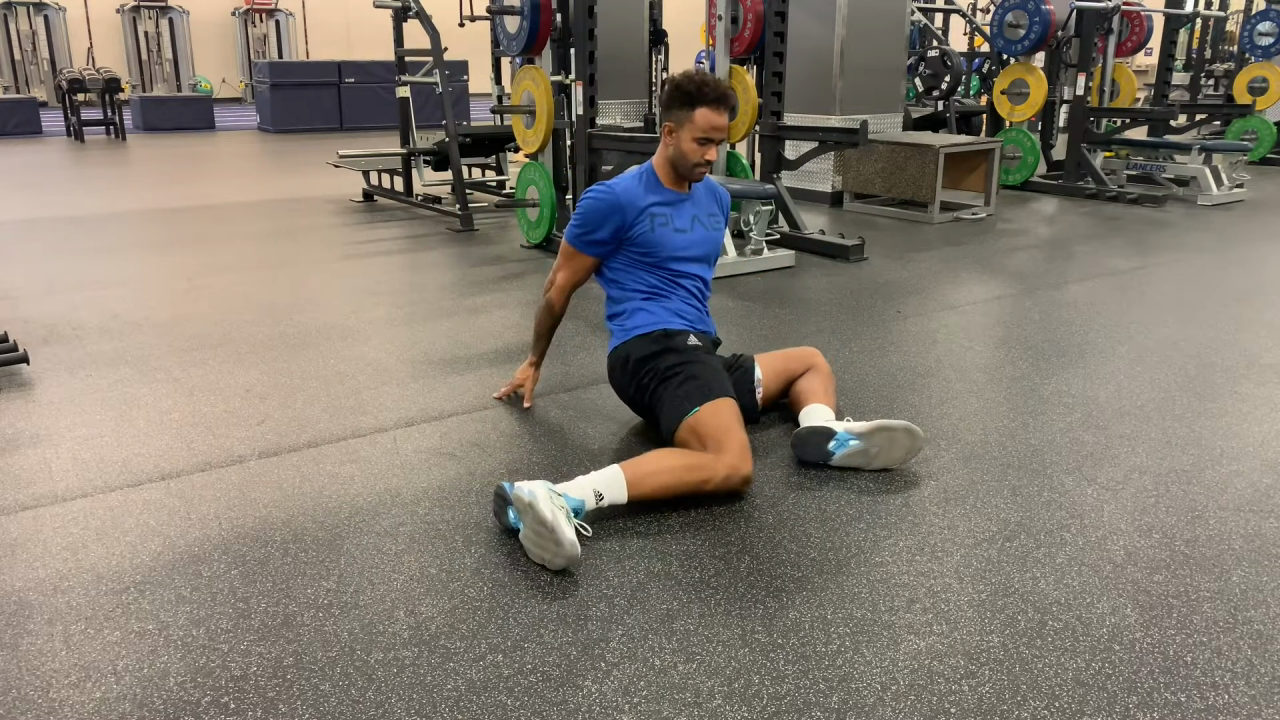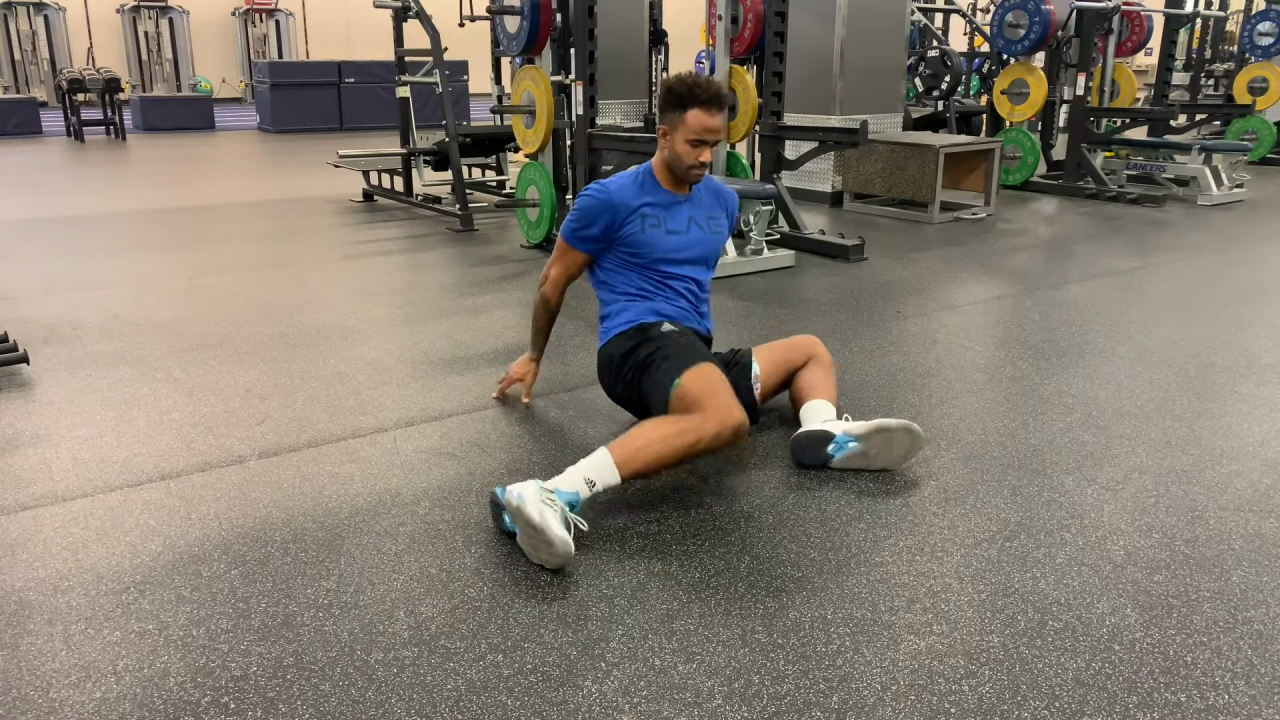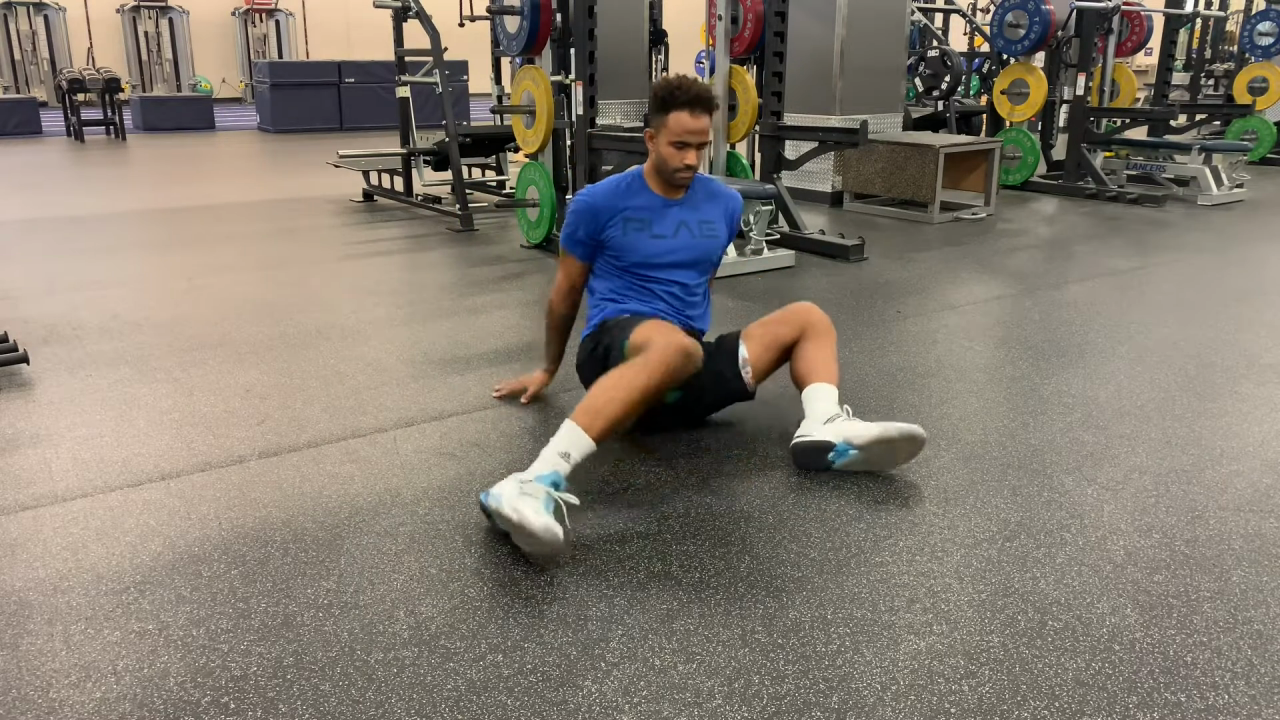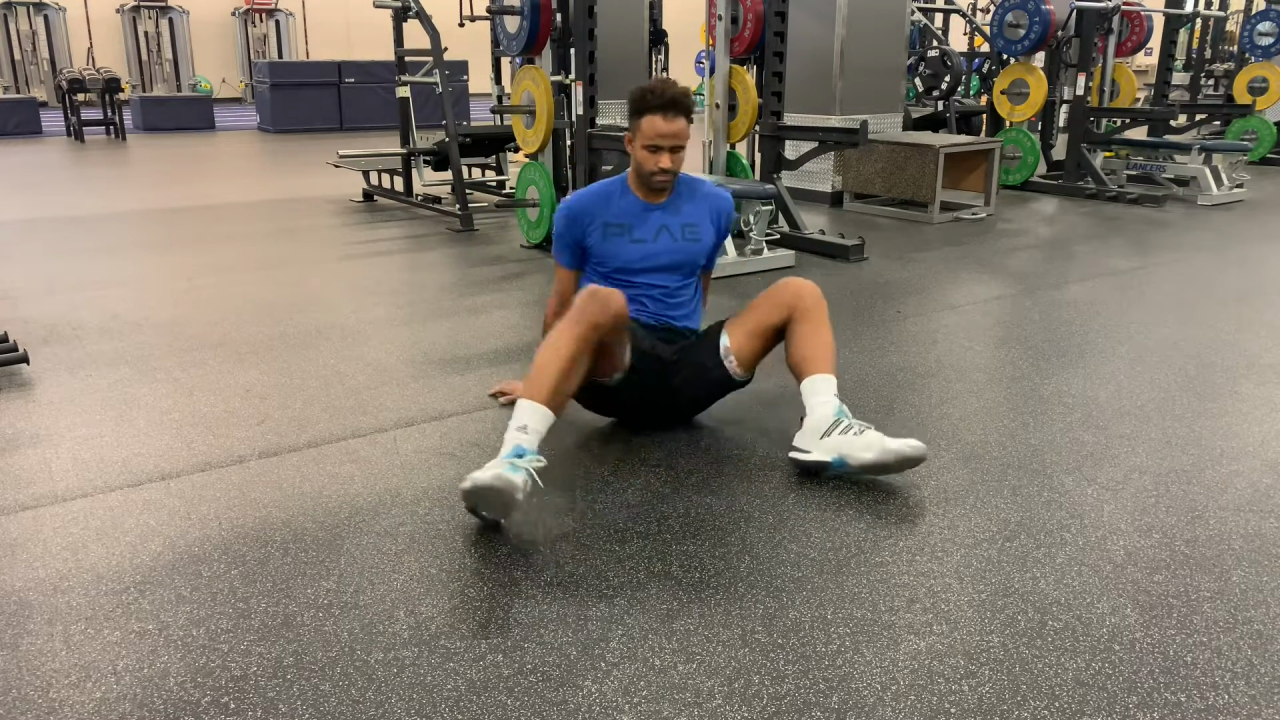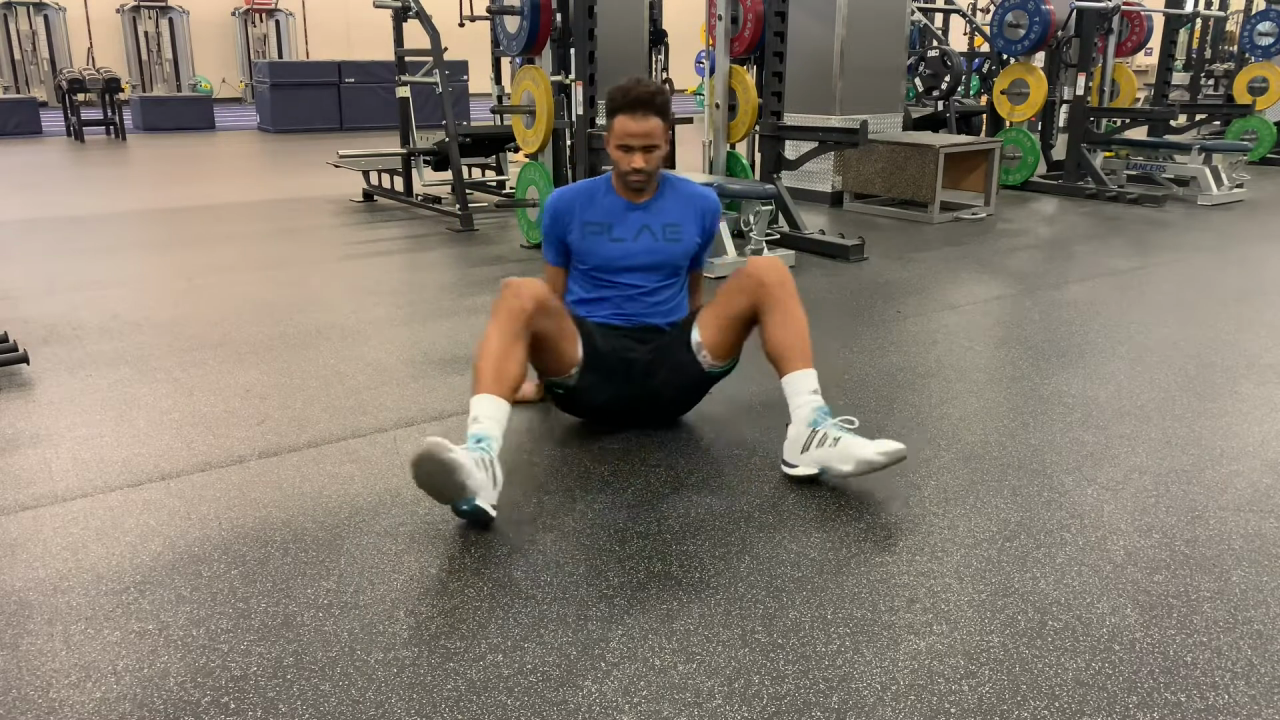
dt=0.2s
person 1, frame 1
left shoulder: (716, 199)
right shoulder: (615, 199)
right elbow: (560, 285)
right wrist: (534, 361)
left hip: (695, 351)
right hip: (658, 351)
left knee: (811, 361)
right knee: (730, 468)
left ankle: (825, 434)
right ankle: (560, 499)
person 1, frame 2
left shoulder: (722, 200)
right shoulder: (610, 199)
right elbow: (555, 279)
right wrist: (534, 356)
left hip: (689, 347)
right hip: (643, 344)
left knee: (811, 351)
right knee: (723, 420)
left ankle: (826, 435)
right ankle: (551, 497)
person 1, frame 3
left shoulder: (725, 203)
right shoulder: (599, 203)
right elbow: (565, 290)
right wrist: (548, 369)
left hip: (689, 350)
right hip: (618, 348)
left knee: (808, 319)
right knee: (674, 348)
left ankle: (826, 433)
right ankle: (537, 485)
person 1, frame 4
left shoulder: (714, 206)
right shoulder: (583, 209)
right elbow: (562, 303)
right wrist: (541, 380)
left hip: (680, 368)
right hip: (607, 372)
left knee: (801, 294)
right knee: (599, 302)
left ankle: (825, 432)
right ankle: (514, 463)
person 1, frame 5
left shoulder: (699, 205)
right shoulder: (567, 207)
right elbow: (556, 294)
right wrist: (516, 372)
left hip: (667, 369)
right hip: (589, 367)
left knee: (766, 274)
right knee: (520, 294)
left ankle: (809, 435)
right ankle: (479, 462)
